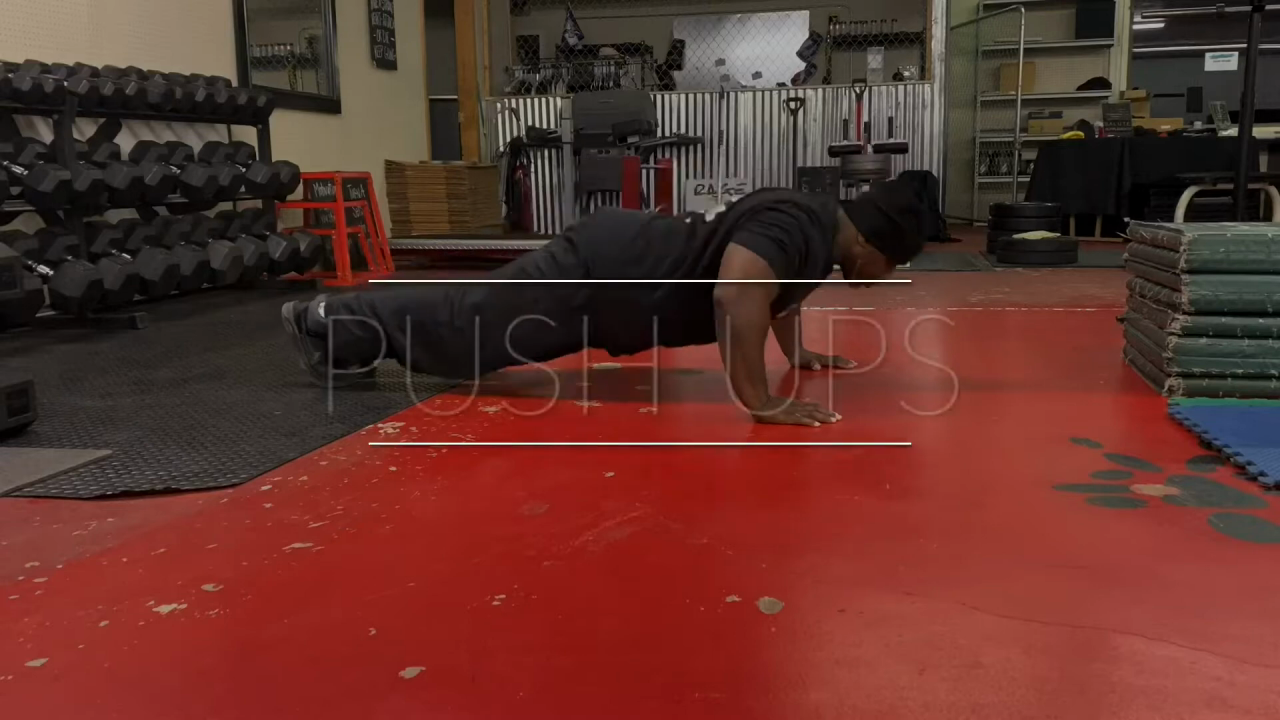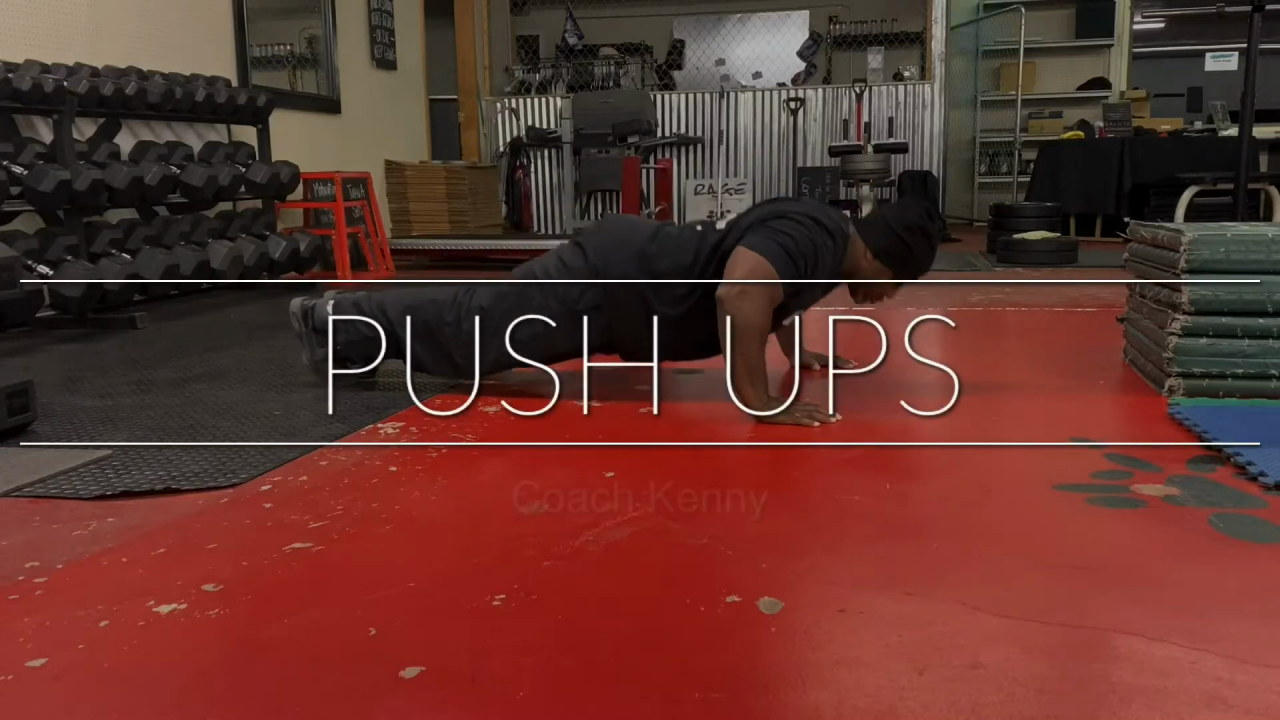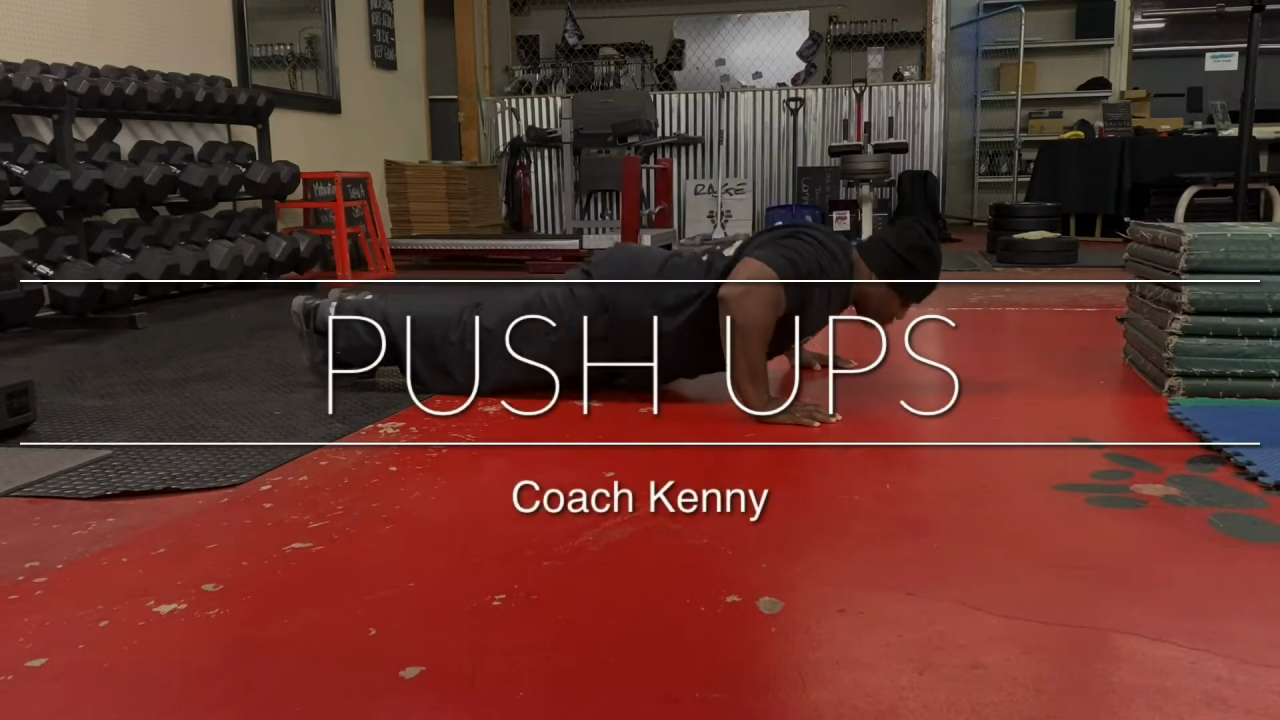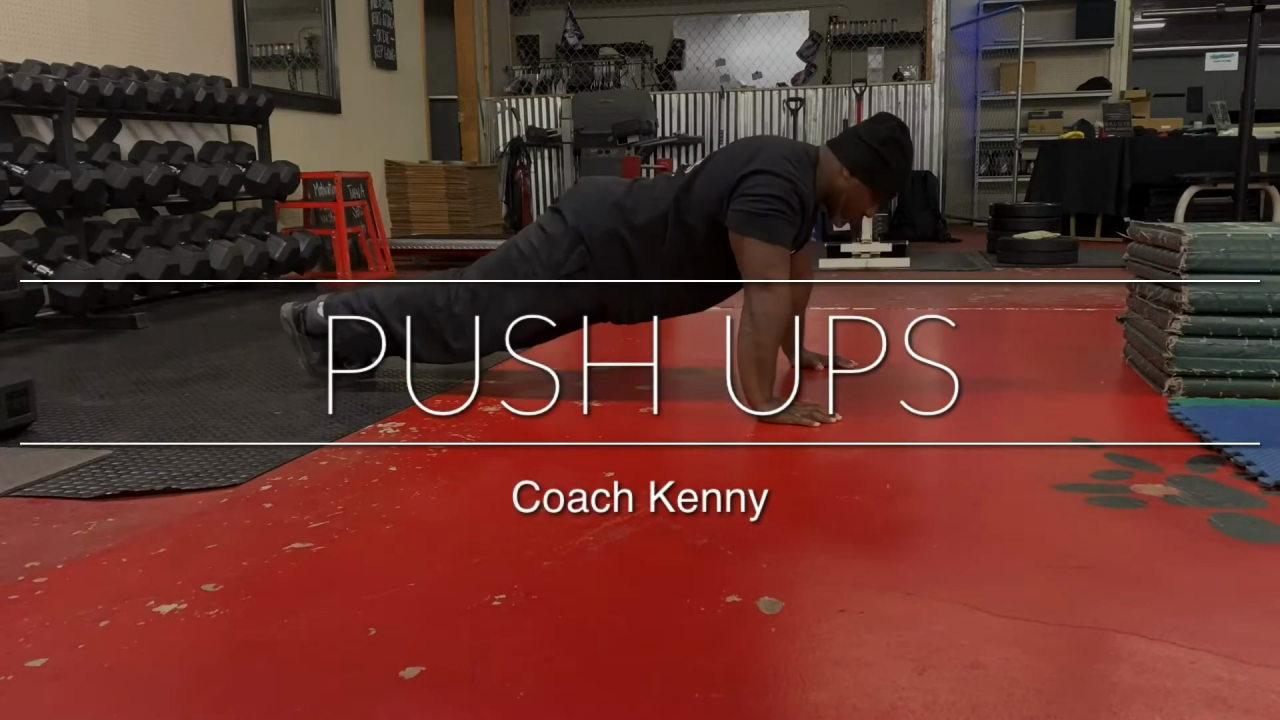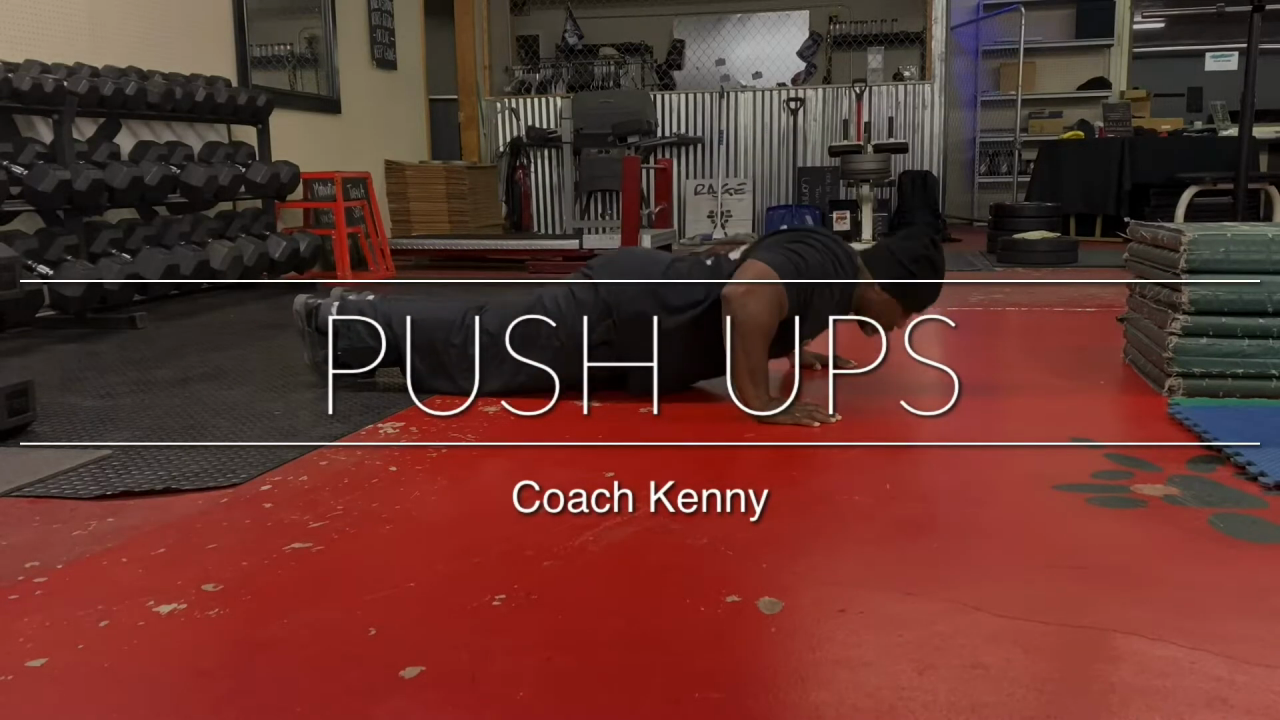
dt=1s
person 1, frame 1
left shoulder: (817, 228)
right shoulder: (802, 231)
left elbow: (770, 283)
right elbow: (735, 297)
left wrist: (795, 351)
right wrist: (760, 403)
left hip: (617, 267)
right hip: (598, 274)
left knee: (478, 318)
right knee: (461, 327)
left ankle: (345, 322)
right ankle: (324, 320)
person 1, frame 2
left shoulder: (827, 241)
right shoulder: (810, 240)
right elbow: (738, 291)
left wrist: (797, 353)
right wrist: (757, 400)
left hip: (625, 275)
right hip: (605, 280)
left knee: (480, 320)
right knee: (467, 329)
left ankle: (352, 318)
right ankle: (332, 320)
person 1, frame 3
left shoulder: (831, 257)
right shoulder: (821, 266)
right elbow: (740, 297)
left wrist: (794, 351)
right wrist: (759, 401)
left hip: (634, 292)
right hip: (613, 316)
left knee: (487, 329)
right knee: (469, 344)
left ankle: (355, 310)
right ankle: (332, 322)
person 1, frame 4
left shoulder: (805, 180)
right shoulder: (778, 182)
left elbow: (794, 270)
right elbow: (765, 289)
left wrist: (797, 350)
right wrist: (762, 400)
left hip: (611, 244)
right hip: (590, 245)
left knee: (472, 308)
right knee: (460, 317)
left ankle: (342, 319)
right ankle: (326, 321)
person 1, frame 5
left shoulder: (832, 267)
right shoulder: (823, 266)
right elbow: (745, 297)
left wrist: (794, 350)
right wrist: (759, 400)
left hip: (635, 299)
right hip: (616, 314)
left knee: (492, 330)
right knee: (476, 344)
left ankle: (361, 310)
right ankle: (335, 317)
